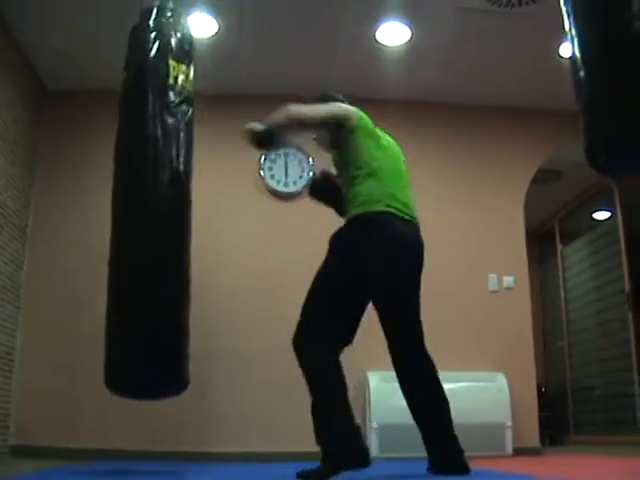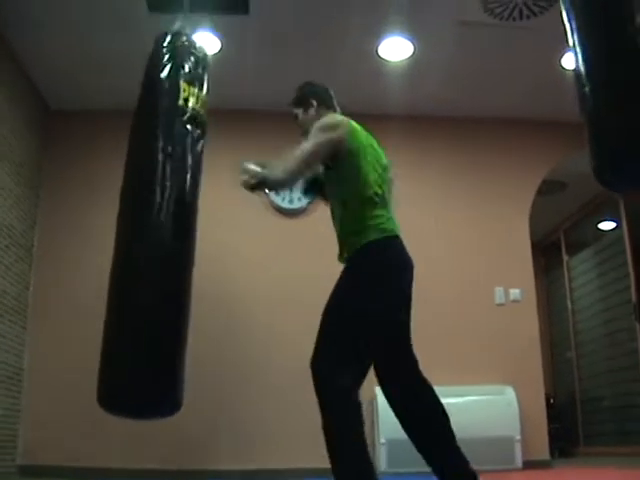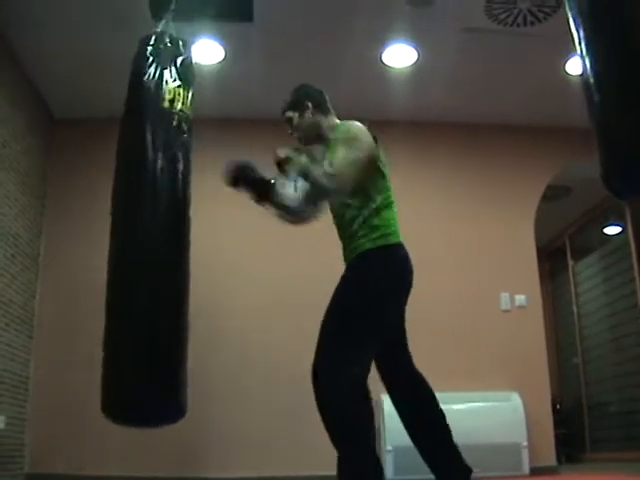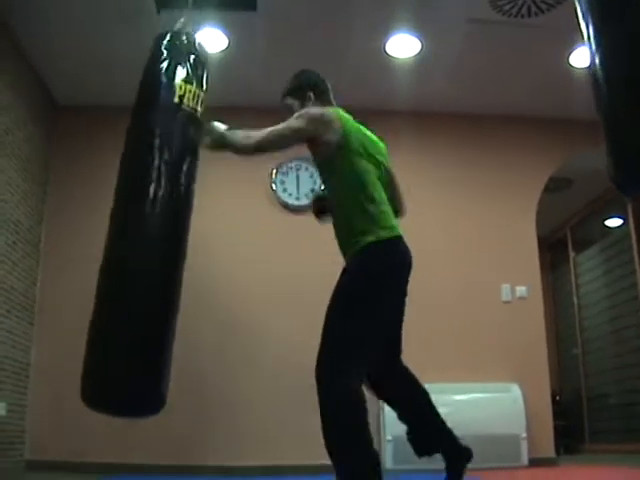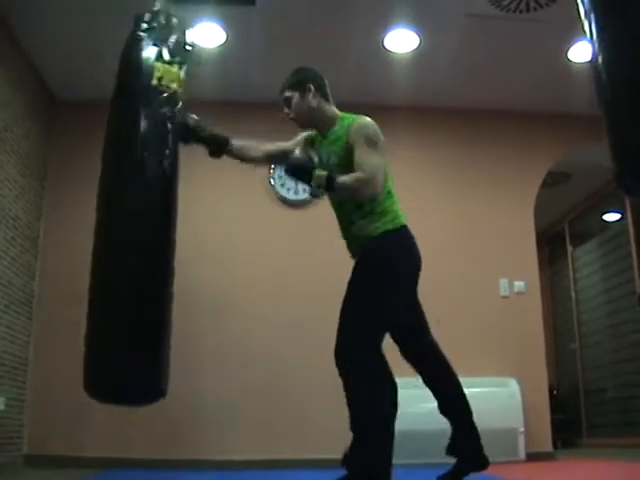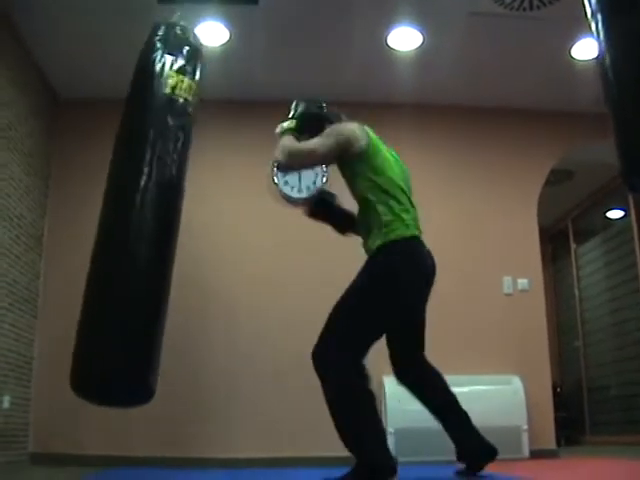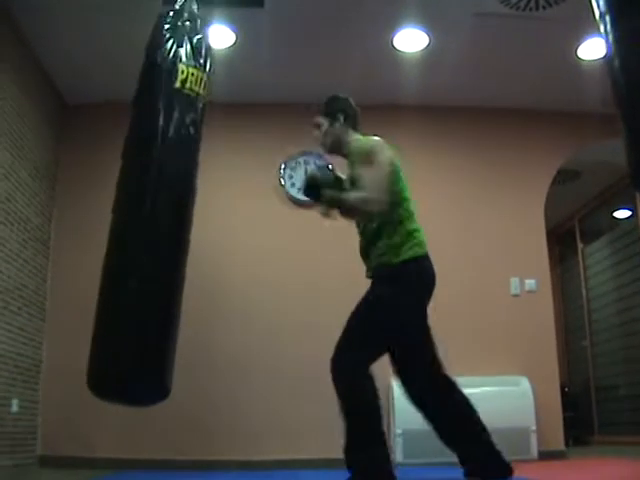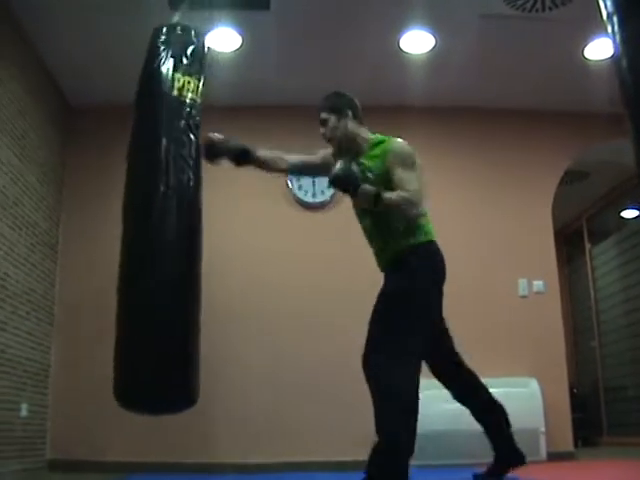
dt=0.2s
person 1, frame 1
left shoulder: (341, 115)
right shoulder: (385, 144)
left elbow: (292, 115)
left wrist: (260, 130)
right wrist: (332, 192)
left hip: (368, 241)
right hip: (407, 238)
left knee: (315, 341)
right knee: (410, 351)
person 1, frame 2
left shoulder: (332, 127)
right shoulder: (357, 140)
left elbow: (284, 175)
left wrist: (256, 176)
right wrist: (321, 187)
left hip: (375, 261)
right hip: (388, 259)
left knee: (332, 366)
right knee: (399, 368)
person 1, frame 3
left shoulder: (352, 133)
right shoulder: (324, 152)
left elbow: (330, 183)
right elbow: (300, 211)
left wrist: (295, 166)
right wrist: (265, 186)
left hip: (377, 265)
right hip: (385, 264)
left knee: (335, 373)
right knee: (399, 373)
person 1, frame 4
left shoulder: (323, 120)
right shoulder: (368, 137)
left elbow: (254, 143)
right elbow: (398, 206)
left wrist: (220, 135)
left hip: (377, 257)
right hip: (384, 255)
left knee: (338, 368)
right knee: (381, 365)
right ankle: (448, 447)
person 1, frame 5
left shoulder: (361, 128)
right shoulder: (314, 140)
left elbow: (371, 187)
right elbow: (262, 152)
left wrist: (317, 175)
right wrist: (210, 137)
left hip: (388, 247)
right hip: (378, 252)
left knee: (360, 352)
right knee: (421, 351)
person 1, frame 6
left shoulder: (348, 133)
right shoulder: (383, 155)
left elbow: (286, 158)
left wrist: (287, 129)
right wrist: (333, 211)
left hip: (394, 261)
right hip: (414, 260)
left knee: (333, 356)
right knee: (410, 365)
right ankle: (473, 447)
person 1, frame 7
left shoulder: (370, 149)
right shoulder: (364, 159)
left elbow: (371, 207)
left wrist: (332, 197)
right wrist: (338, 196)
left hip: (402, 273)
right hip: (402, 274)
left knee: (348, 364)
right knee: (424, 375)
person 1, frame 8
left shoulder: (395, 150)
right shoulder: (339, 157)
left elbow: (413, 208)
right elbow: (289, 162)
left wrist: (366, 190)
right wrist: (237, 151)
left hip: (418, 260)
right hip: (401, 266)
left knee: (385, 359)
right knee: (444, 361)
right ankle: (506, 448)
